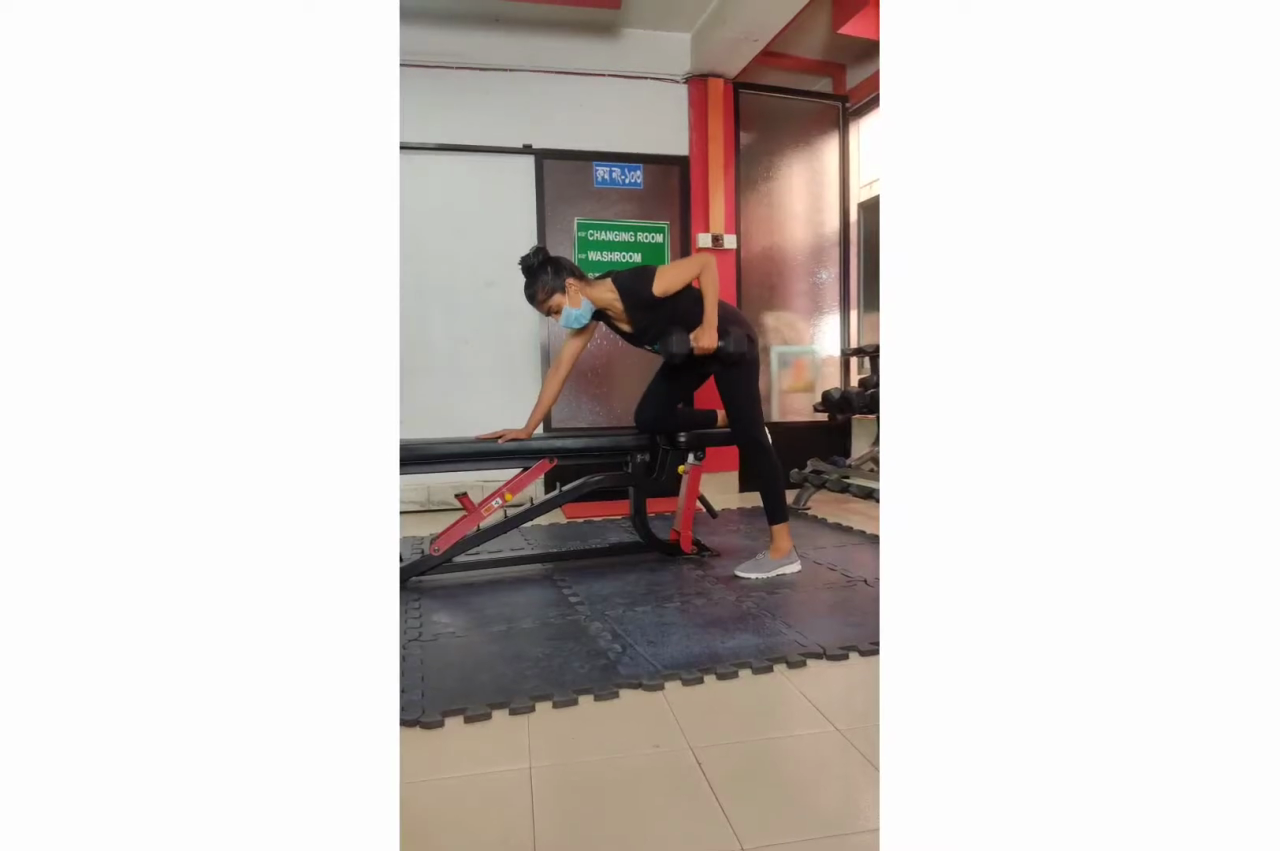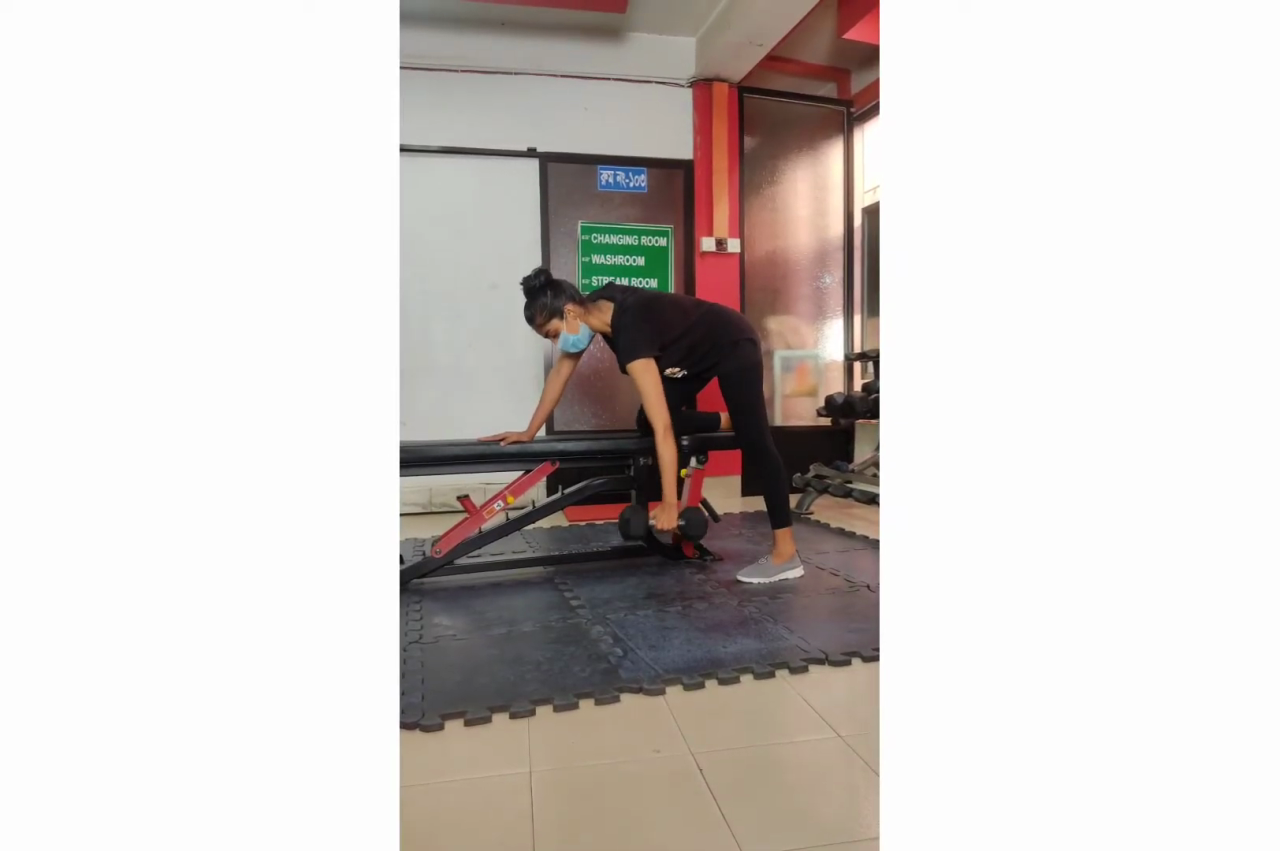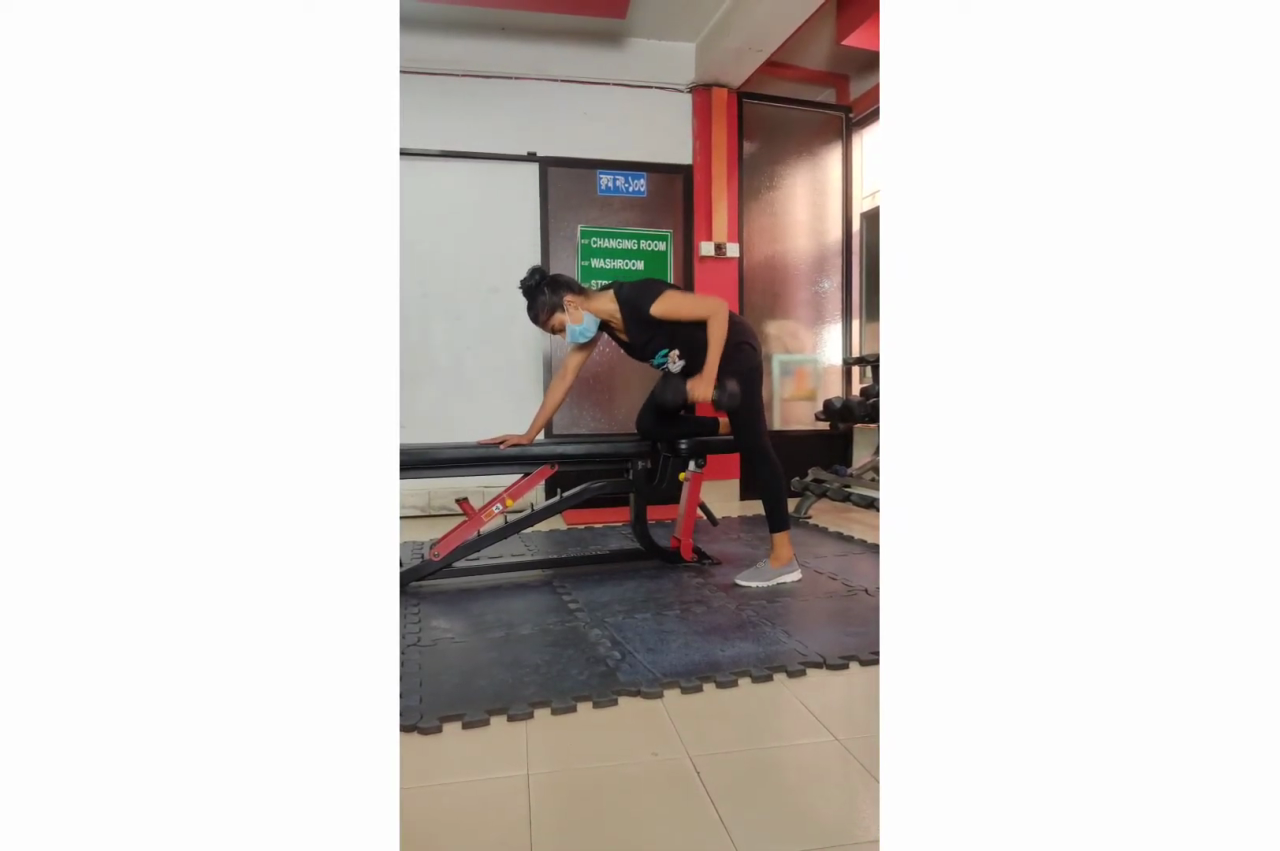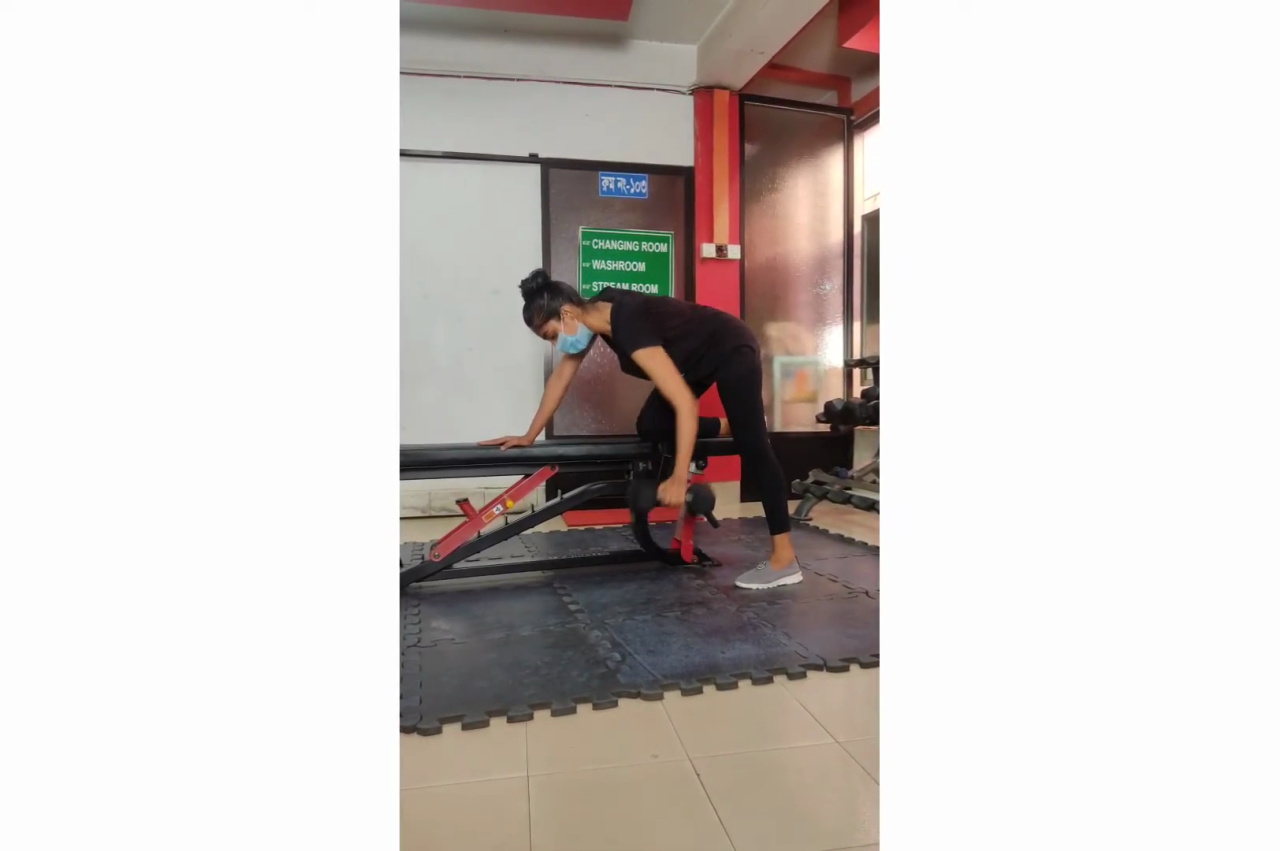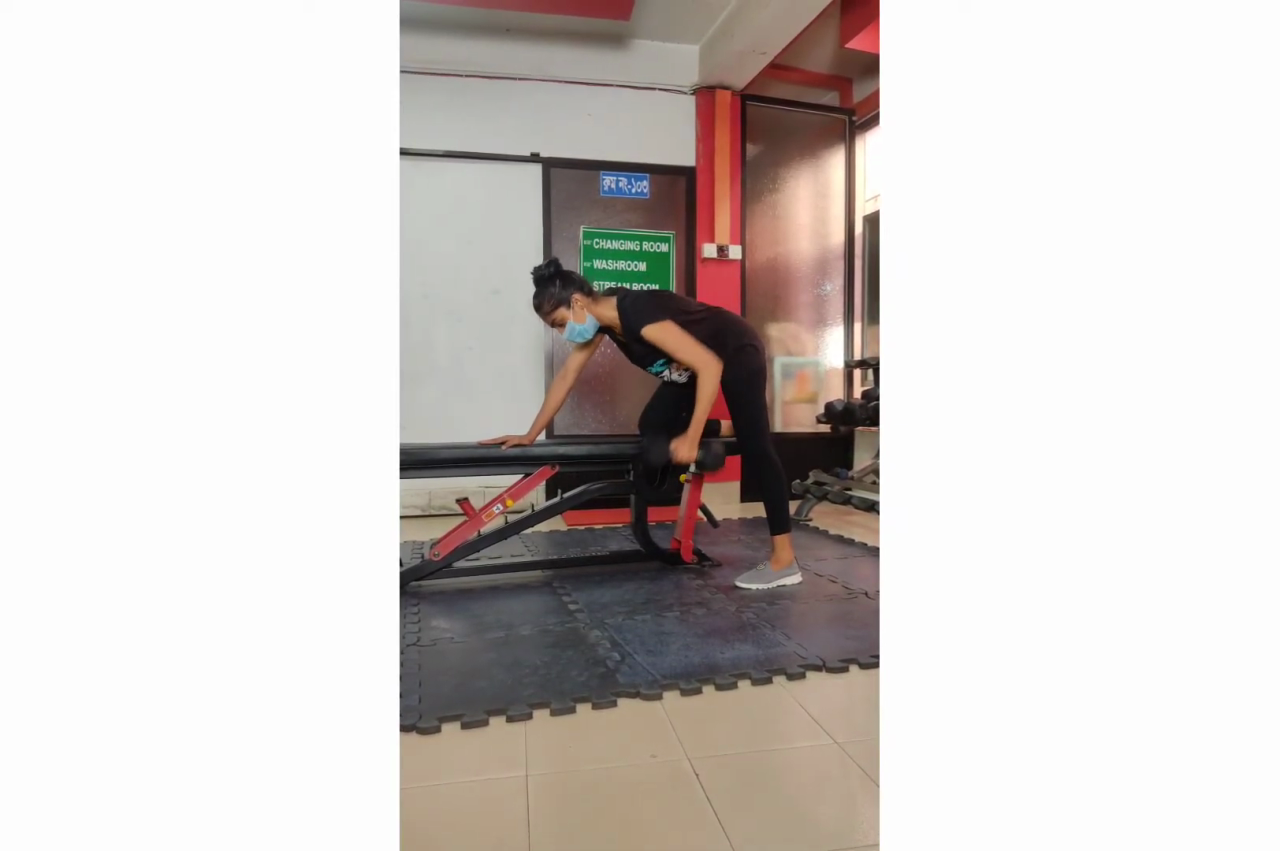
dt=1s
person 1, frame 1
left shoulder: (636, 287)
right shoulder: (594, 303)
left elbow: (706, 261)
right elbow: (561, 365)
left wrist: (708, 328)
right wrist: (528, 428)
right hip: (687, 350)
left knee: (750, 440)
right knee: (649, 419)
left ankle: (783, 550)
right ankle: (729, 418)
person 1, frame 2
left shoulder: (630, 331)
right shoulder: (594, 309)
left elbow: (663, 427)
right elbow: (561, 371)
left wrist: (669, 502)
right wrist: (529, 432)
left hip: (732, 345)
right hip: (693, 353)
left knee: (755, 445)
right knee: (646, 422)
left ankle: (786, 554)
right ankle: (732, 421)
person 1, frame 3
left shoulder: (637, 300)
right shoulder: (599, 313)
left elbow: (719, 309)
right elbow: (566, 373)
left wrist: (707, 376)
right wrist: (530, 434)
left hip: (731, 346)
right hip: (691, 358)
left knee: (753, 448)
right knee: (650, 426)
left ankle: (784, 557)
right ankle: (734, 426)
person 1, frame 4
left shoulder: (630, 326)
right shoulder: (595, 312)
left elbow: (686, 403)
right elbow: (561, 376)
left wrist: (680, 478)
right wrist: (529, 436)
left hip: (732, 349)
right hip: (695, 357)
left knee: (753, 449)
right knee: (650, 427)
left ankle: (784, 559)
right ankle: (733, 426)
person 1, frame 5
left shoulder: (638, 313)
right shoulder: (602, 312)
left elbow: (710, 366)
right elbow: (567, 375)
left wrist: (692, 438)
right wrist: (531, 435)
left hip: (736, 350)
right hip: (697, 358)
left knee: (756, 450)
right knee: (653, 426)
left ankle: (784, 560)
right ankle: (734, 429)
